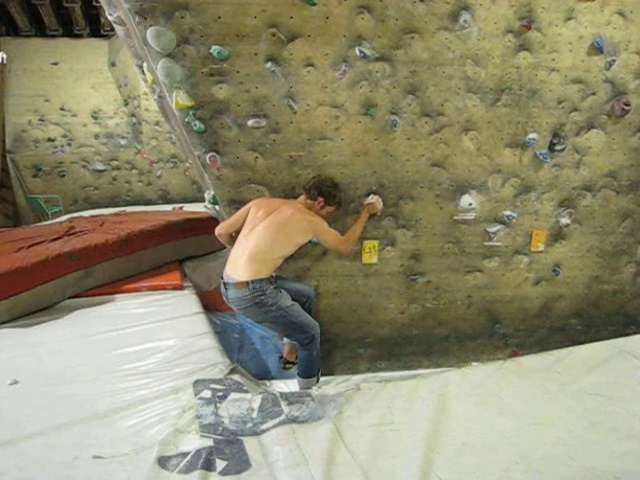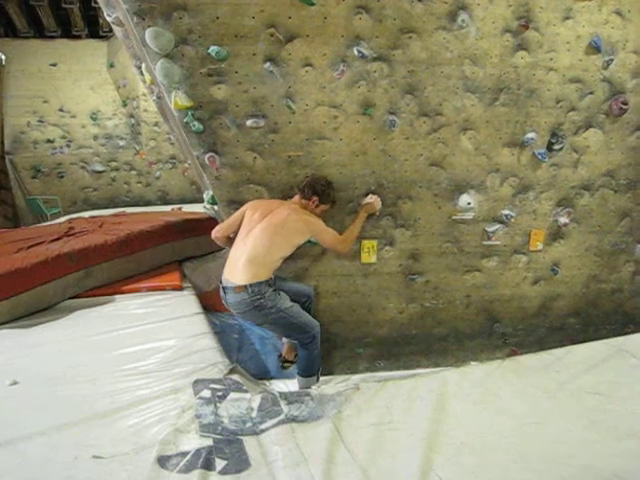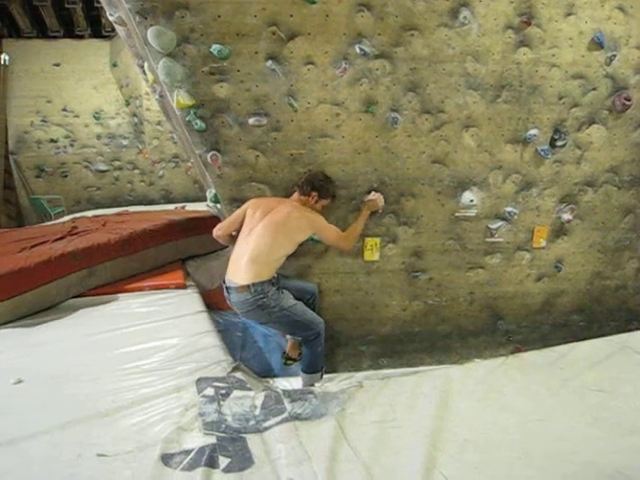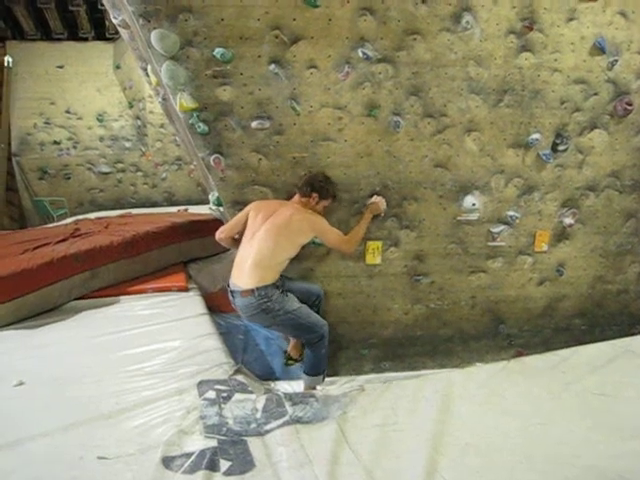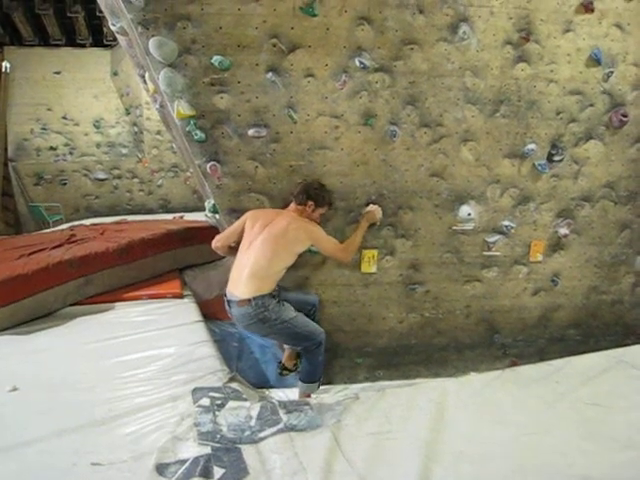
dt=0.3s
person 1, frame 1
left shoulder: (261, 202)
right shoulder: (310, 220)
left elbow: (221, 231)
right elbow: (345, 246)
right wrist: (366, 212)
left hip: (229, 286)
right hip: (251, 293)
left knee: (305, 295)
right knee: (310, 333)
right ankle: (306, 392)
person 1, frame 2
left shoulder: (256, 204)
right shoulder: (306, 220)
left elbow: (217, 235)
right elbow: (343, 245)
right wrist: (364, 212)
left hip: (228, 290)
right hip: (250, 296)
left knee: (305, 295)
right knee: (310, 332)
left ankle: (290, 350)
person 1, frame 3
left shoulder: (257, 203)
right shoulder: (307, 217)
left elbow: (219, 233)
right elbow: (346, 243)
right wrist: (367, 210)
left hip: (232, 289)
right hip: (254, 295)
left knee: (309, 293)
right knee: (315, 329)
left ankle: (293, 348)
right ankle: (309, 389)
person 1, frame 4
left shoulder: (259, 205)
right shoulder: (309, 219)
left elbow: (222, 236)
right elbow: (348, 246)
right wrist: (369, 213)
left hip: (236, 292)
right hip: (258, 299)
left knee: (315, 294)
right knee: (318, 331)
left ankle: (295, 348)
right ankle: (310, 392)
person 1, frame 5
left shoulder: (255, 214)
right shoulder: (306, 228)
left elbow: (218, 245)
right elbow: (345, 255)
right wrist: (365, 222)
left hip: (232, 302)
right hip: (254, 309)
left knee: (310, 304)
right knee: (316, 339)
left ankle: (289, 360)
right ankle: (304, 399)
